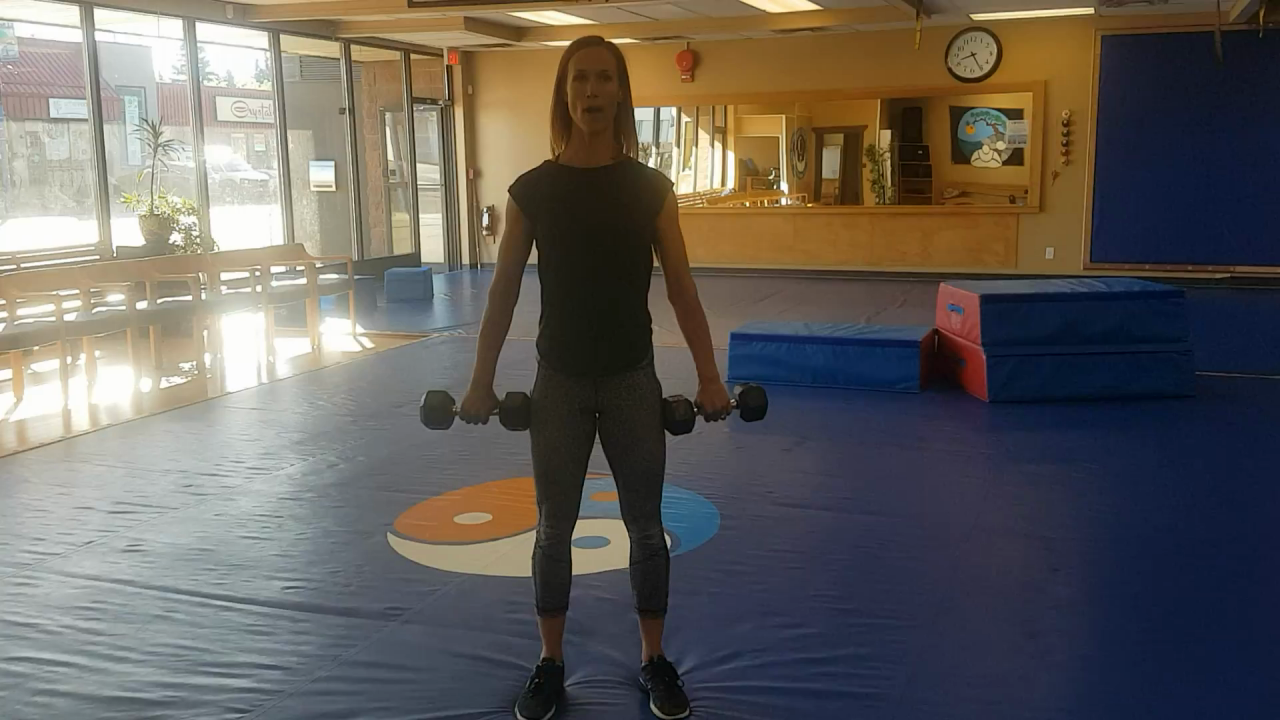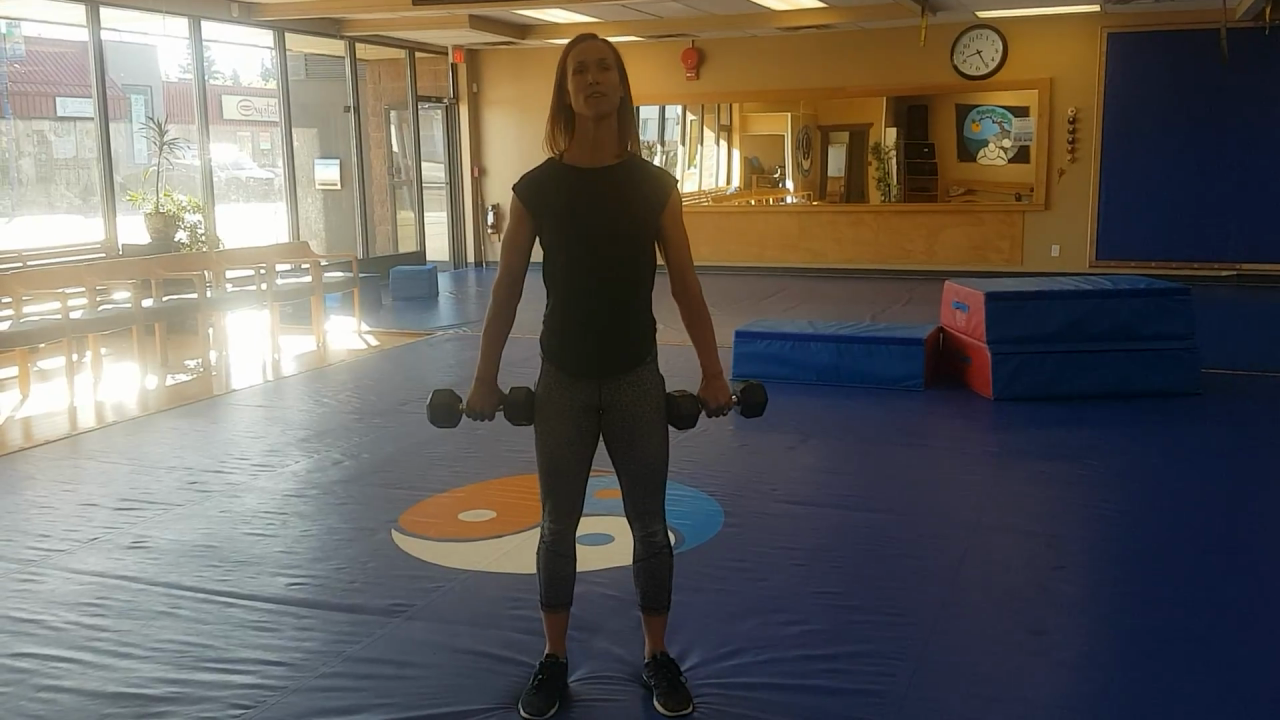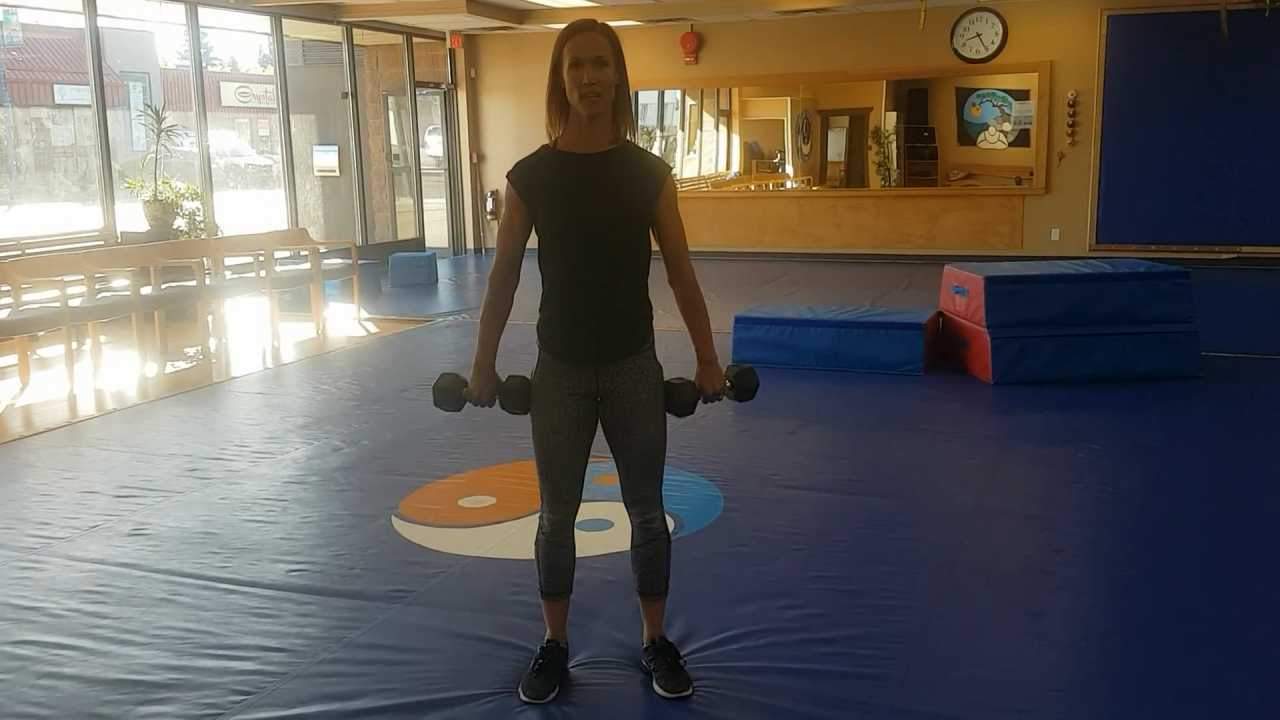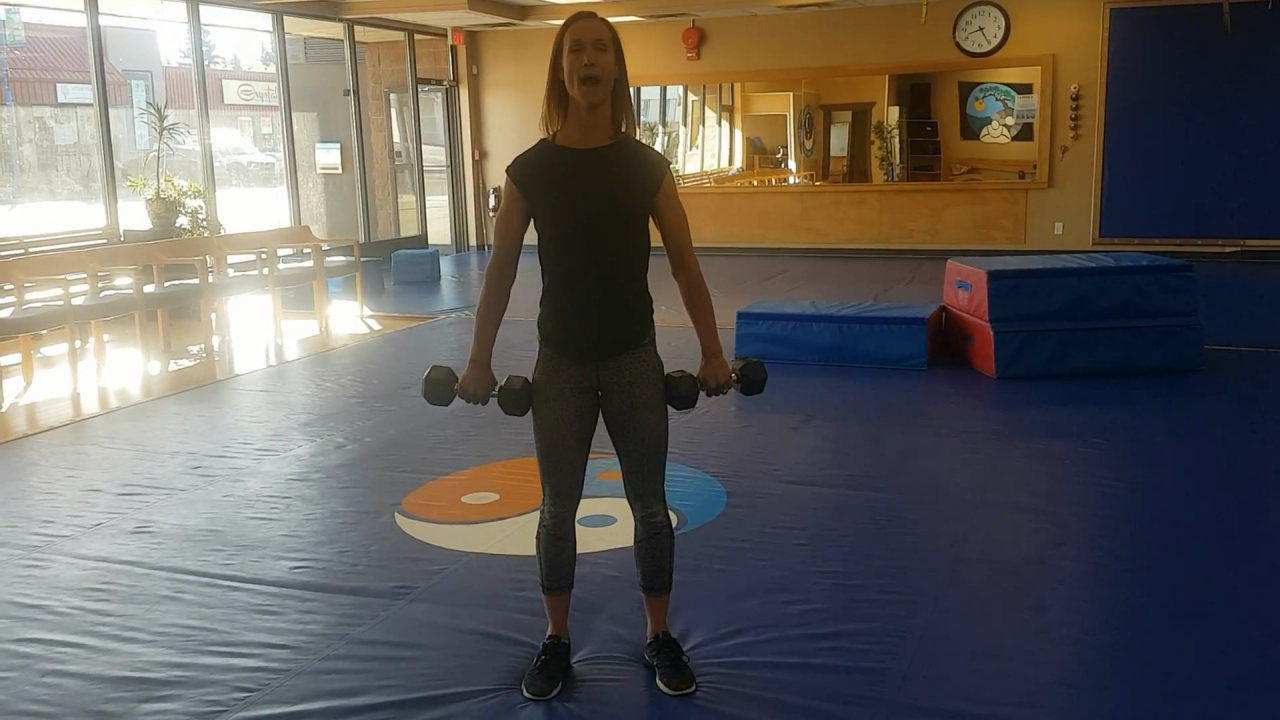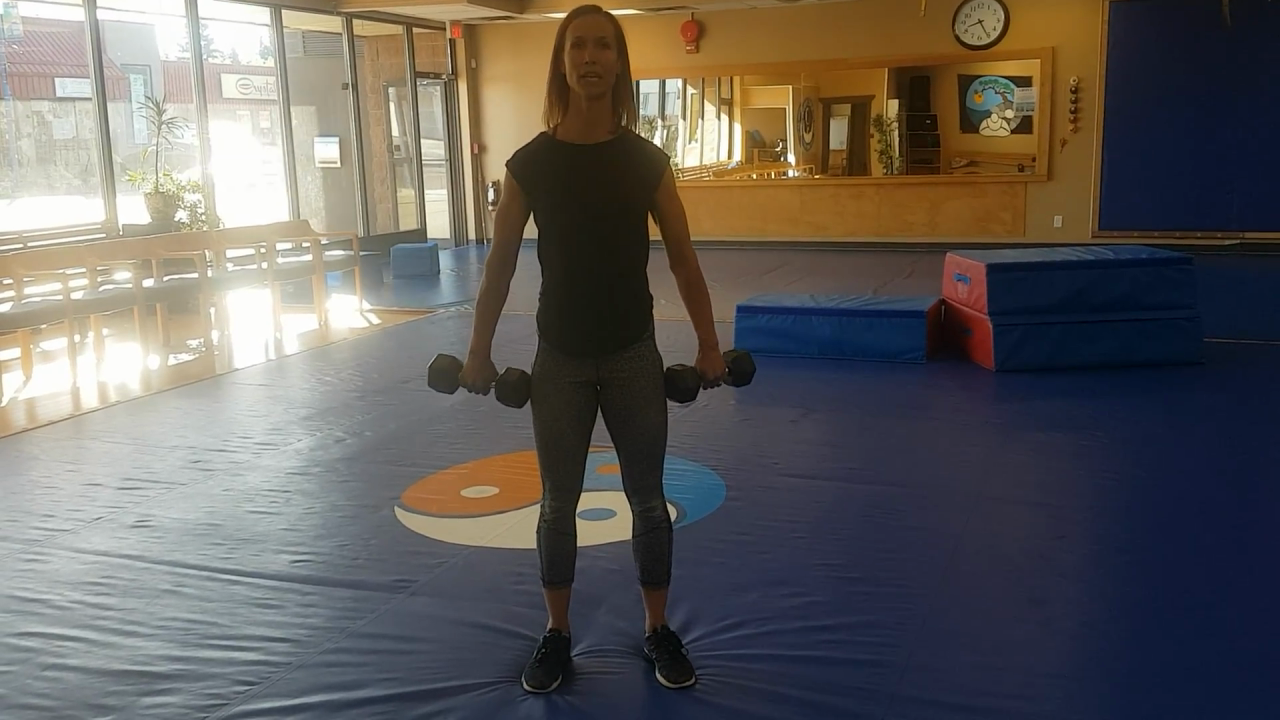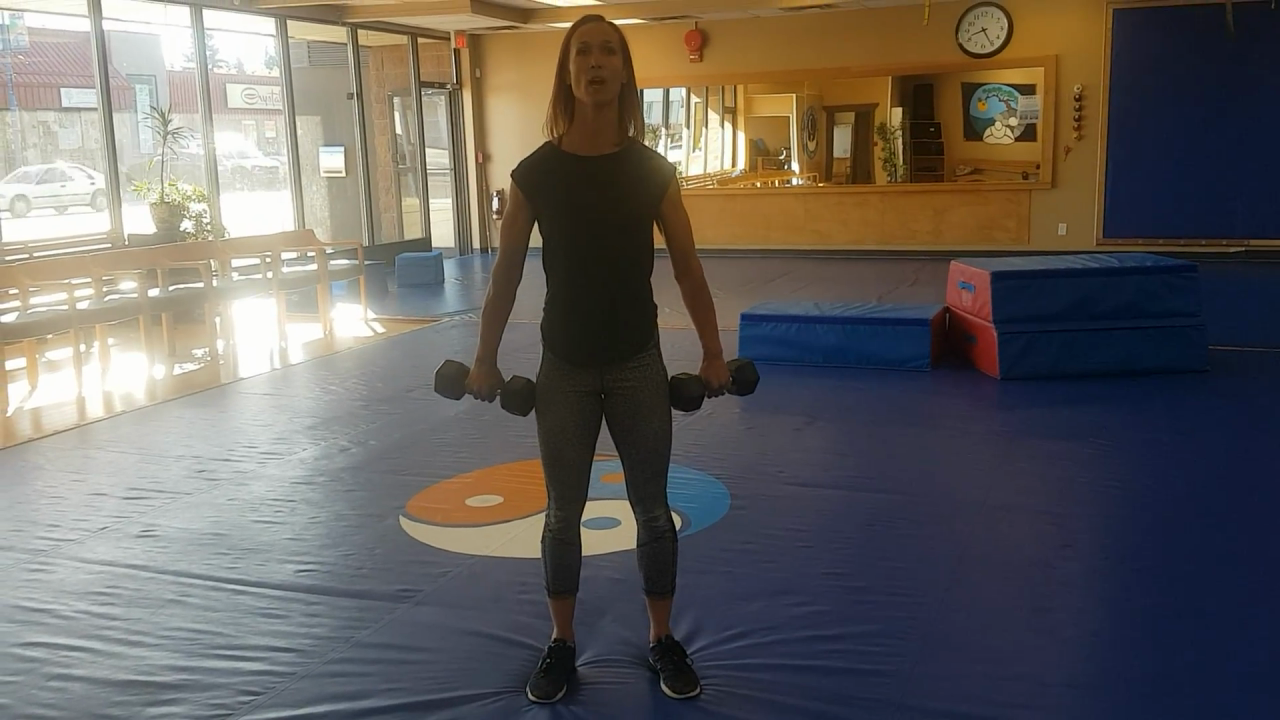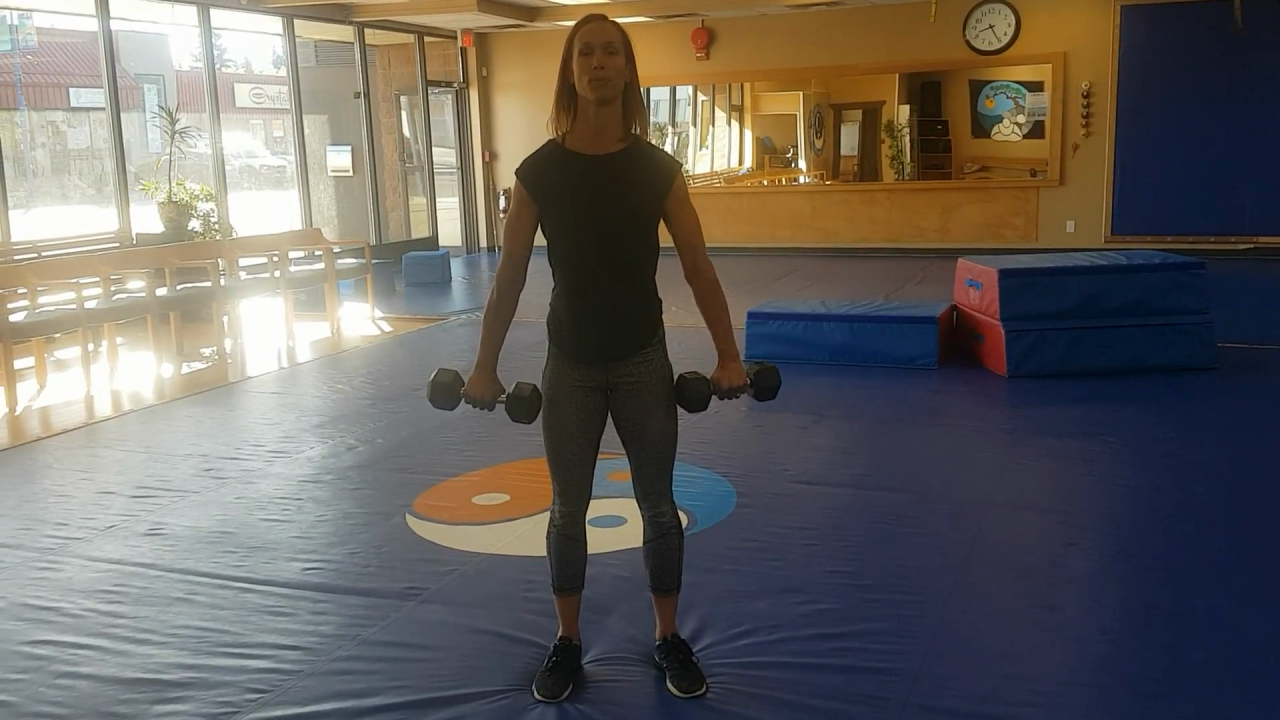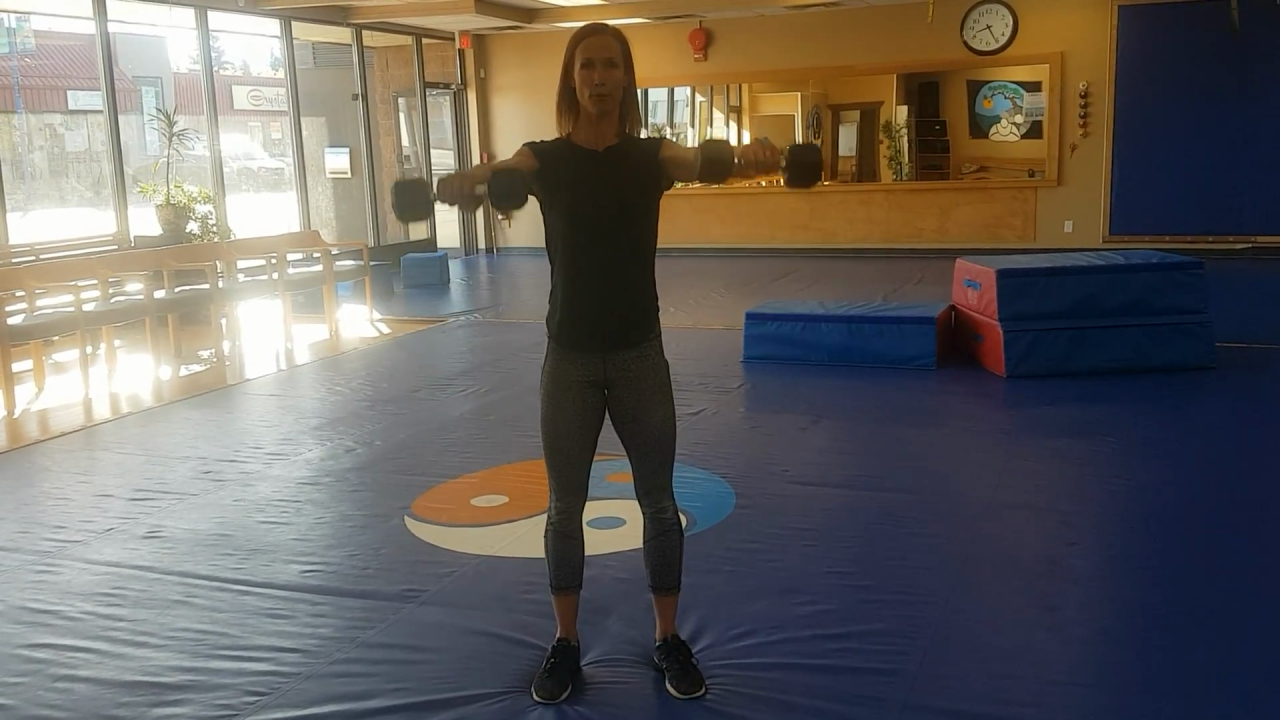
dt=0.7s
person 1, frame 1
left shoulder: (649, 187)
right shoulder: (532, 189)
left elbow: (681, 286)
right elbow: (503, 290)
left wrist: (709, 377)
right wrist: (481, 380)
left hip: (631, 380)
right hip: (559, 382)
left knee: (646, 526)
right knee: (554, 528)
left ankle: (654, 662)
person 1, frame 2
left shoulder: (654, 184)
right shoulder: (536, 187)
left elbow: (685, 284)
right elbow: (507, 288)
left wrist: (713, 372)
right wrist: (485, 377)
left hip: (635, 379)
right hip: (562, 381)
left knee: (649, 524)
right knee: (558, 525)
left ankle: (657, 657)
right ankle: (553, 660)
person 1, frame 3
left shoulder: (648, 171)
right shoulder: (531, 175)
left elbow: (680, 270)
right elbow: (503, 275)
left wrist: (707, 358)
right wrist: (483, 364)
left hip: (633, 365)
right hip: (560, 369)
left knee: (647, 510)
right knee: (557, 513)
left ankle: (656, 641)
right ankle: (553, 645)
person 1, frame 4
left shoulder: (646, 166)
right shoulder: (530, 169)
left elbow: (684, 262)
right elbow: (500, 269)
left wrist: (712, 351)
right wrist: (479, 360)
left hip: (634, 360)
right hip: (560, 363)
left knee: (649, 504)
right knee: (558, 507)
left ankle: (660, 638)
right ankle: (556, 641)
person 1, frame 5
left shoulder: (646, 161)
right shoulder: (530, 163)
left elbow: (683, 257)
right elbow: (500, 262)
left wrist: (709, 344)
right wrist: (479, 352)
left hip: (633, 355)
right hip: (560, 359)
left knee: (648, 499)
right knee: (558, 503)
left ankle: (659, 631)
right ankle: (556, 635)
person 1, frame 6
left shoulder: (652, 171)
right shoulder: (535, 172)
left elbow: (687, 267)
right elbow: (506, 271)
left wrist: (713, 352)
right wrist: (485, 359)
left hip: (638, 365)
right hip: (564, 369)
left knee: (652, 509)
right knee: (563, 512)
left ankle: (663, 641)
right ankle: (561, 644)
person 1, frame 7
left shoulder: (658, 168)
right shoulder: (539, 171)
left elbow: (698, 265)
right elbow: (510, 273)
left wrist: (729, 356)
right wrist: (484, 365)
left hip: (642, 359)
right hip: (570, 363)
left knee: (658, 502)
right knee: (568, 507)
left ankle: (669, 638)
right ankle: (567, 642)
person 1, frame 8
left shoulder: (652, 156)
right shoulder: (544, 158)
left elbow: (701, 163)
right elbow: (496, 177)
left wrist: (747, 158)
right wrist: (466, 182)
left hip: (639, 353)
right hip: (569, 356)
left knee: (658, 499)
right knee: (565, 505)
left ankle: (668, 639)
right ankle: (565, 643)
